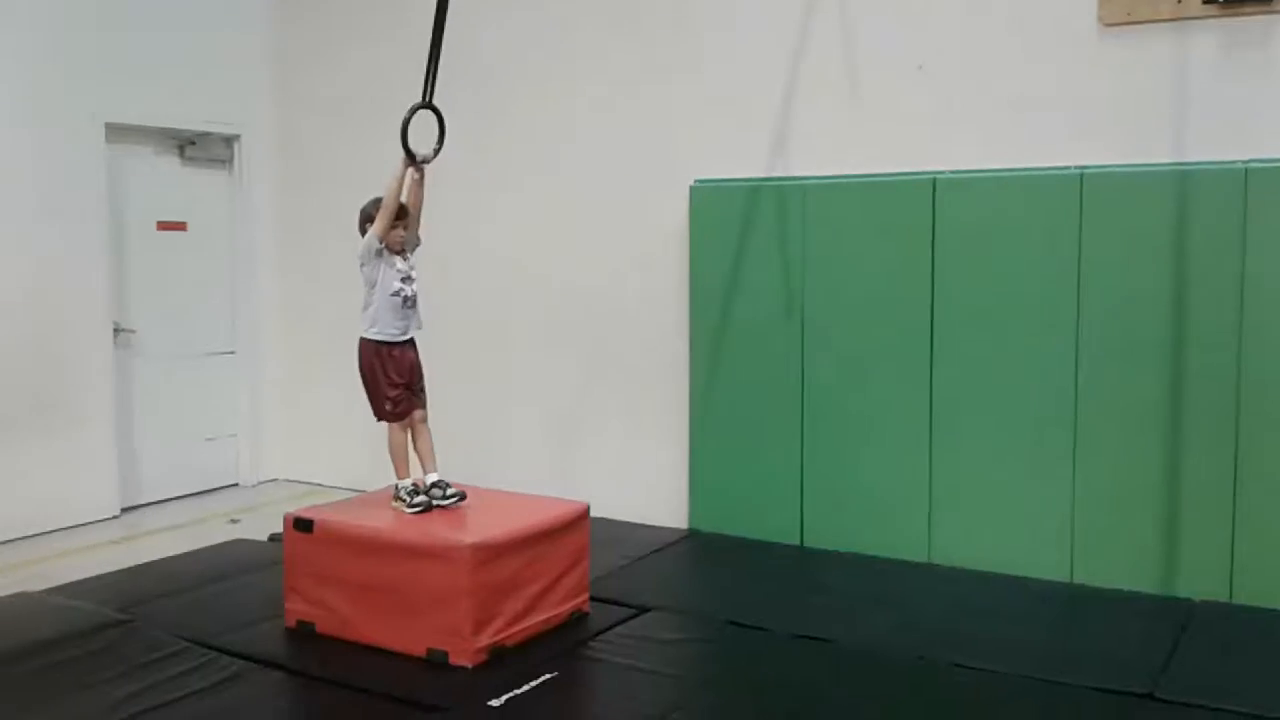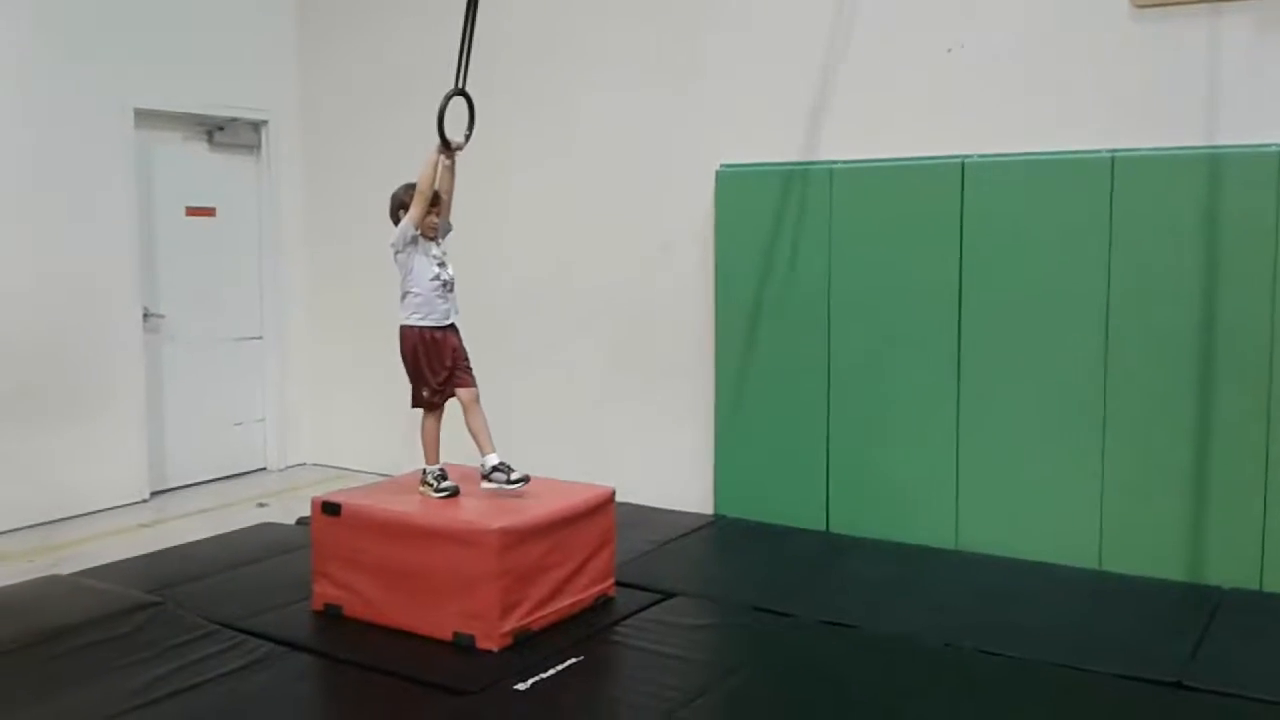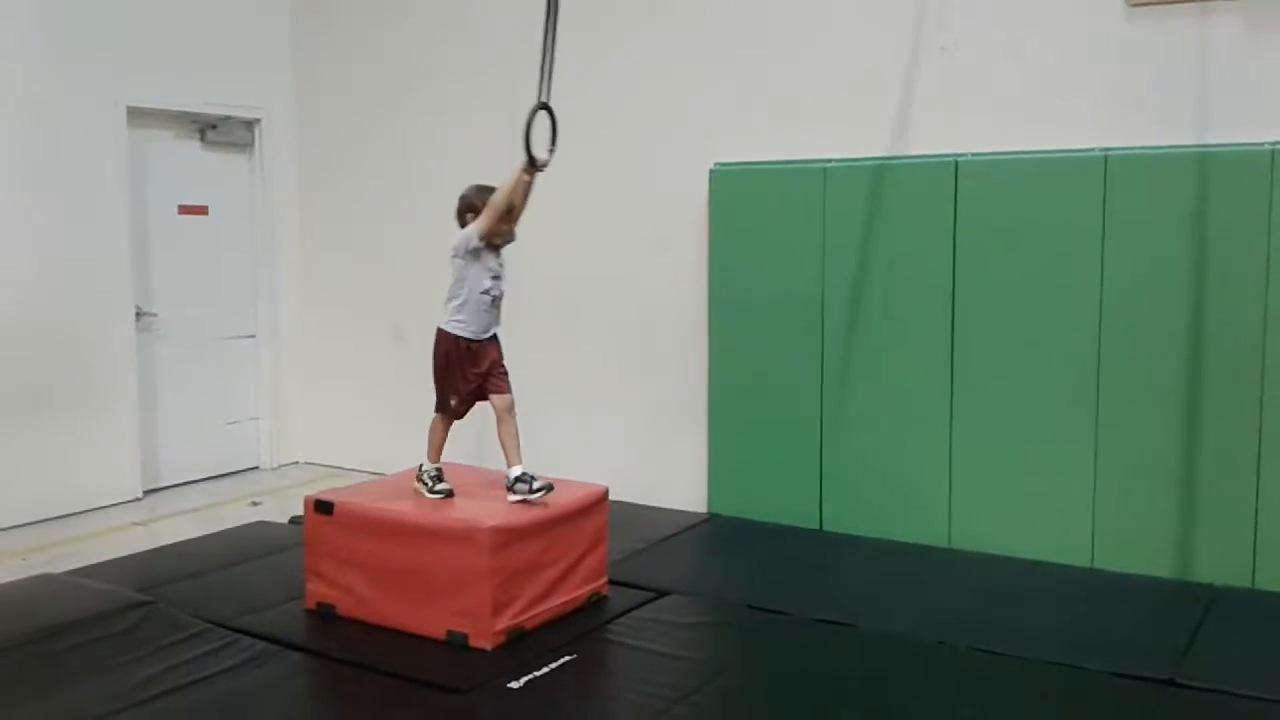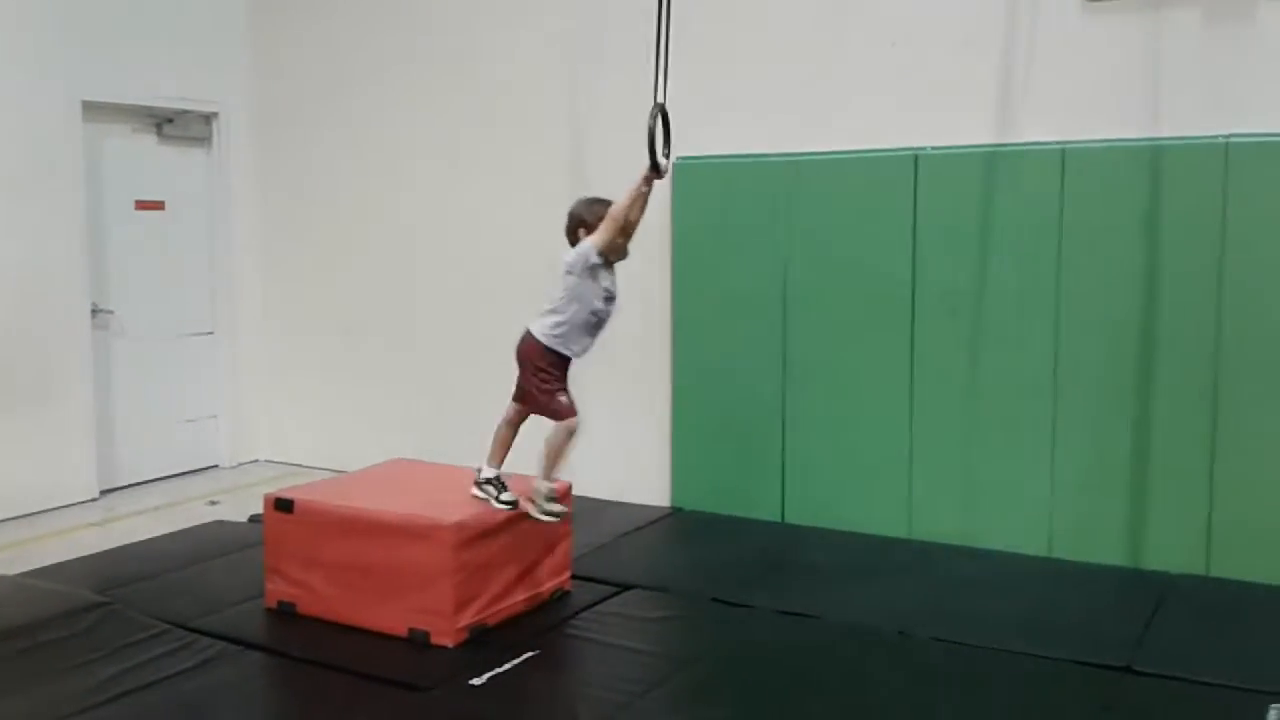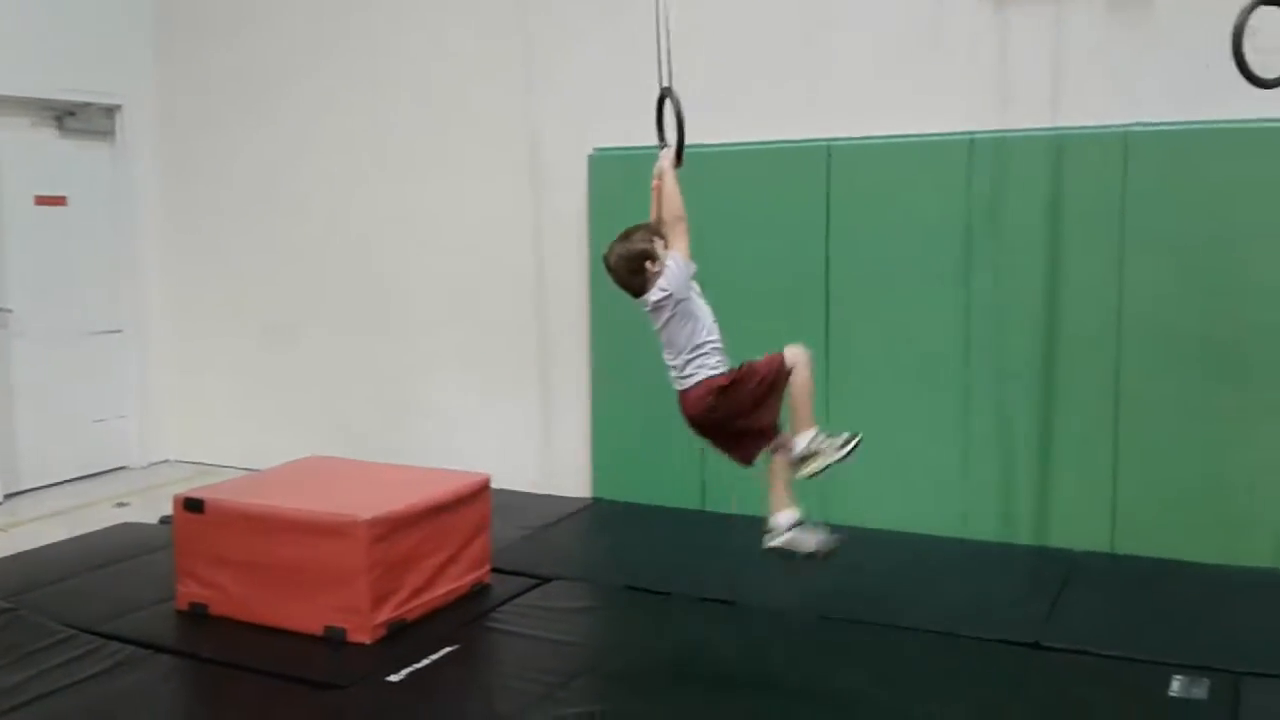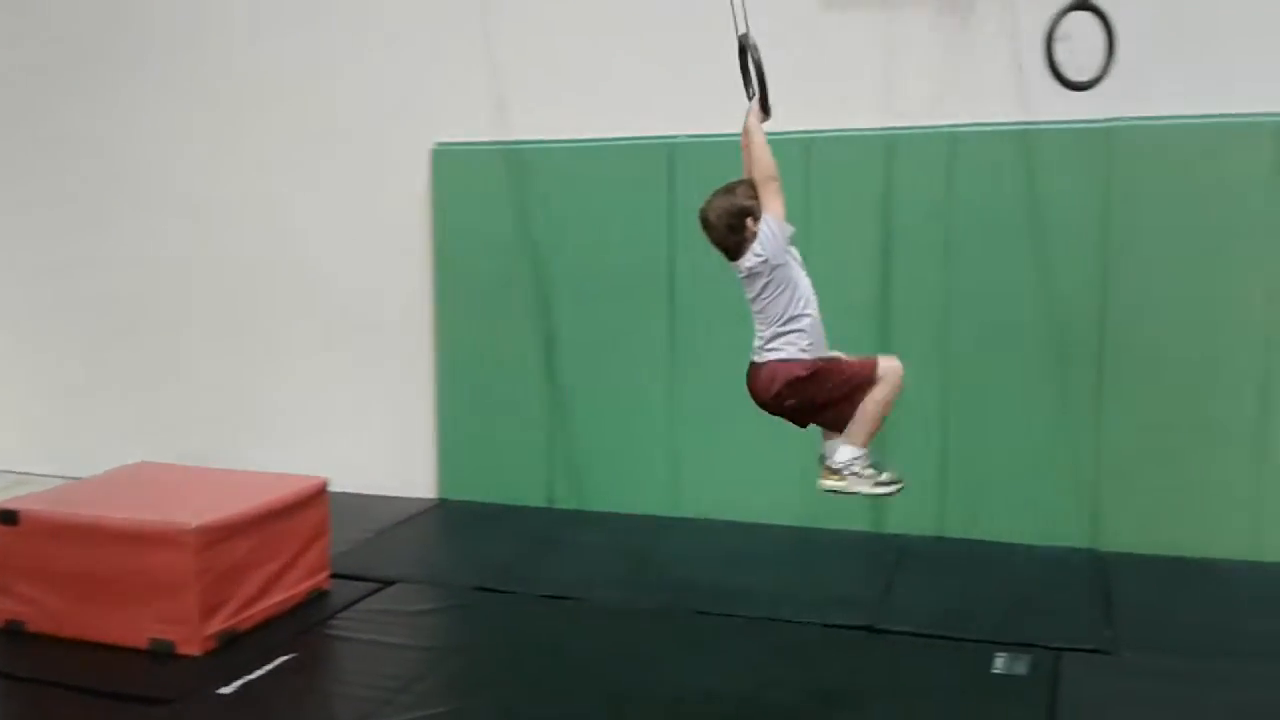
dt=0.5s
person 1, frame 1
left shoulder: (405, 254)
right shoulder: (371, 255)
left elbow: (415, 211)
right elbow: (386, 208)
left wrist: (418, 173)
right wrist: (401, 168)
left hip: (406, 346)
right hip: (378, 347)
left knee: (419, 416)
right knee: (398, 418)
left ankle: (433, 482)
right ankle: (404, 487)
person 1, frame 2
left shoulder: (436, 239)
right shoulder: (404, 242)
left elbow: (444, 196)
right elbow: (421, 196)
left wrist: (449, 159)
right wrist: (436, 154)
left hip: (447, 331)
right hip: (419, 333)
left knee: (470, 397)
right knee: (432, 405)
left ankle: (491, 466)
right ankle: (432, 473)
person 1, frame 3
left shoulder: (497, 247)
right shoulder: (466, 246)
left elbow: (512, 210)
right elbow: (495, 207)
left wrist: (529, 177)
right wrist: (520, 173)
left hip: (487, 341)
right hip: (455, 340)
left knee: (505, 404)
right knee: (448, 410)
left ankle: (517, 477)
right ankle: (429, 471)
person 1, frame 4
left shoulder: (606, 266)
right shoulder: (581, 261)
left elbow: (627, 225)
right elbow: (613, 222)
left wrist: (647, 187)
right wrist: (640, 183)
left hip: (556, 354)
right hip: (541, 351)
left knee: (520, 410)
right knee: (568, 420)
left ankle: (487, 477)
right ankle: (541, 492)
person 1, frame 5
left shoulder: (653, 293)
right shoulder: (670, 287)
left elbow: (663, 231)
right elbow: (677, 225)
left wrist: (659, 182)
right wrist: (667, 172)
left hip: (699, 399)
right hip: (711, 391)
left knee: (779, 440)
right knee: (796, 356)
left ankle: (784, 526)
right ankle: (807, 445)
person 1, frame 6
left shoulder: (747, 258)
right shoulder: (767, 252)
left elbow: (756, 187)
right elbow: (770, 182)
left wrist: (748, 135)
right wrist: (754, 126)
left hip: (766, 376)
right hip: (787, 378)
left knee: (836, 364)
right knee: (889, 370)
left ankle: (837, 455)
right ankle: (846, 460)
